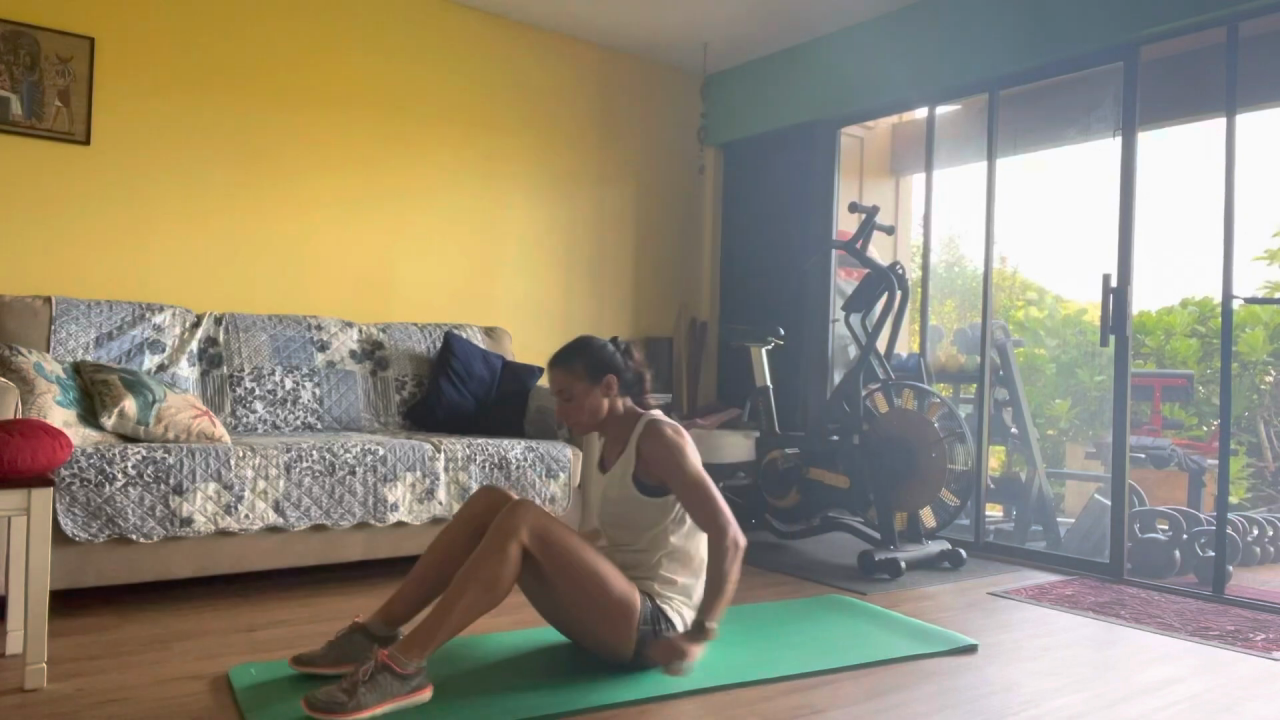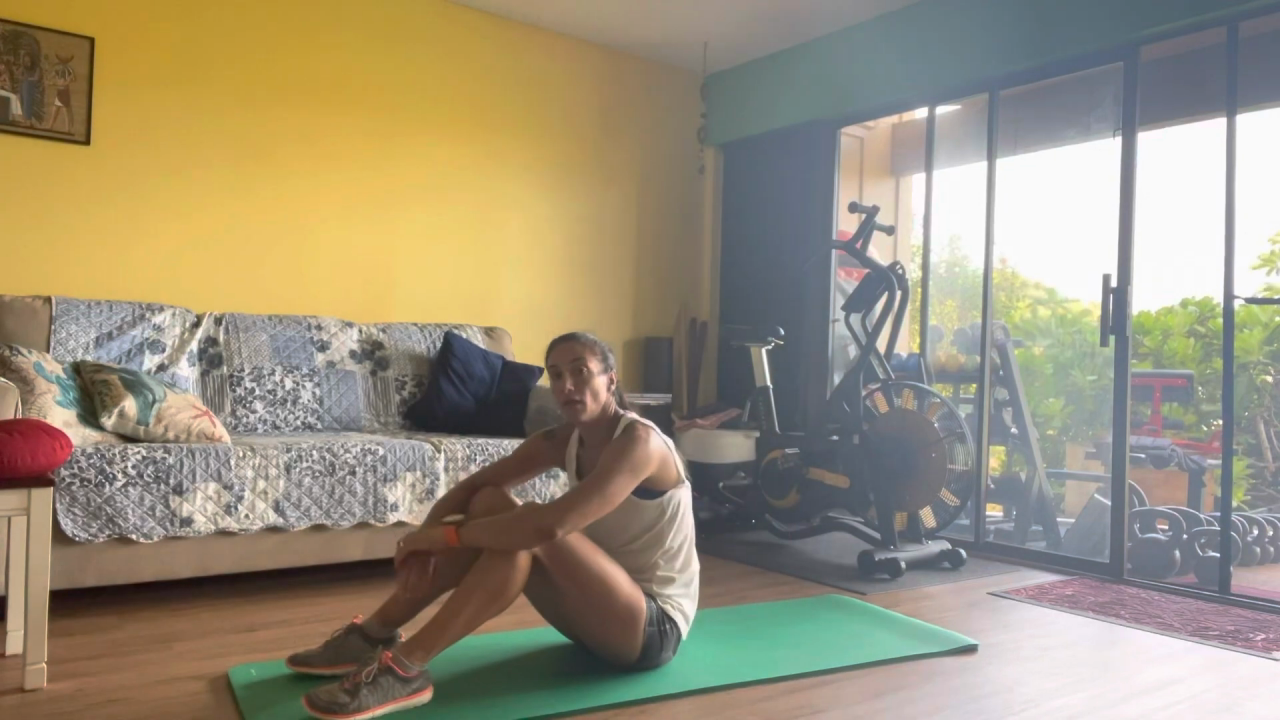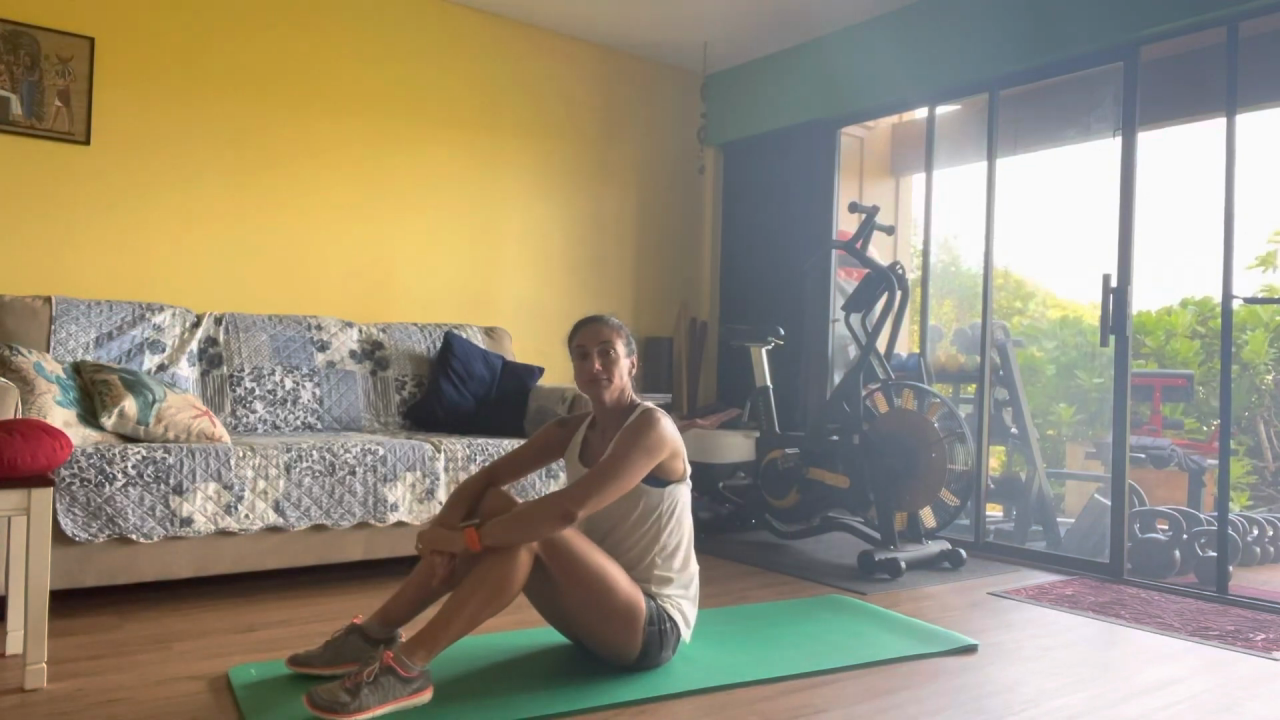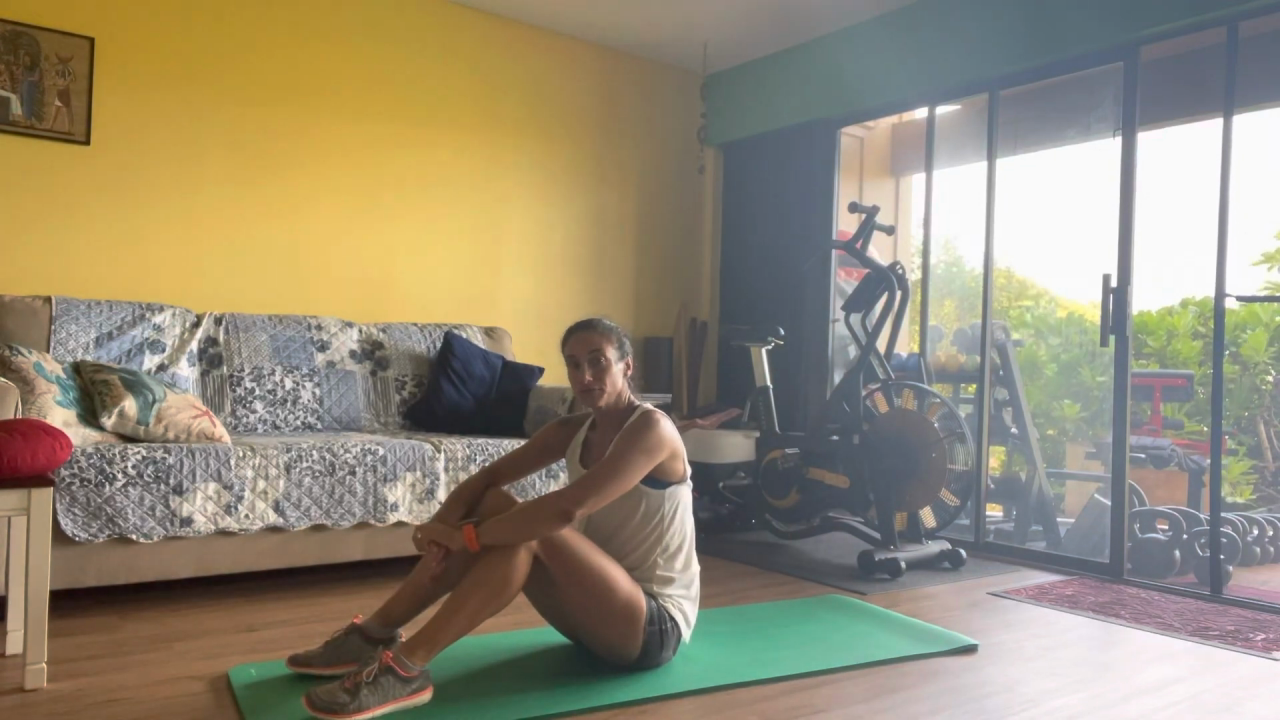
dt=0.7s
person 1, frame 1
left shoulder: (660, 440)
right shoulder: (607, 438)
left elbow: (729, 536)
left wrist: (699, 633)
left hip: (650, 622)
right hip: (611, 606)
left knee: (522, 518)
right knee: (491, 502)
left ankle: (403, 667)
right ankle: (376, 634)
person 1, frame 2
left shoulder: (639, 441)
right shoulder: (560, 442)
left elbow: (551, 525)
right elbow: (466, 491)
left wrist: (446, 534)
right wrist: (422, 544)
left hip: (654, 625)
right hip: (598, 610)
left knee: (532, 531)
right knee: (490, 505)
left ankle: (405, 668)
right ankle: (374, 635)
person 1, frame 3
left shoulder: (652, 426)
right shoulder: (572, 431)
left elbow: (570, 510)
right elbow: (483, 479)
left wrist: (466, 537)
right wrist: (444, 528)
left hip: (654, 624)
right hip: (597, 609)
left knee: (534, 531)
right knee: (491, 506)
left ankle: (406, 667)
right ankle: (373, 635)
person 1, frame 4
left shoulder: (651, 428)
right shoulder: (573, 431)
left elbow: (568, 509)
right elbow: (485, 478)
left wrist: (466, 535)
right wrist: (442, 526)
left hip: (654, 625)
right hip: (597, 609)
left knee: (529, 530)
right knee: (491, 505)
left ankle: (406, 668)
right ankle: (374, 634)
